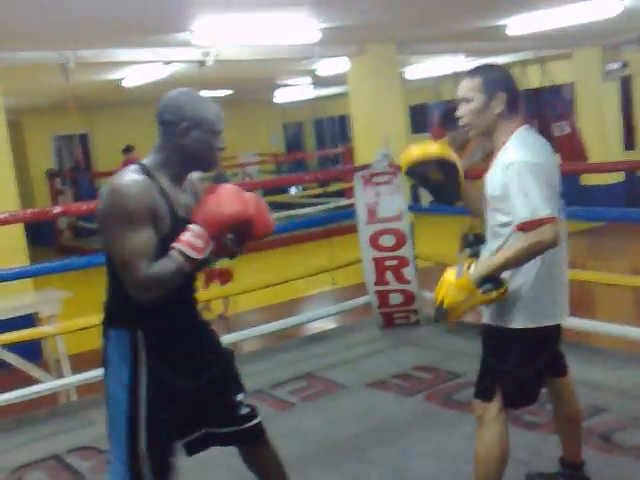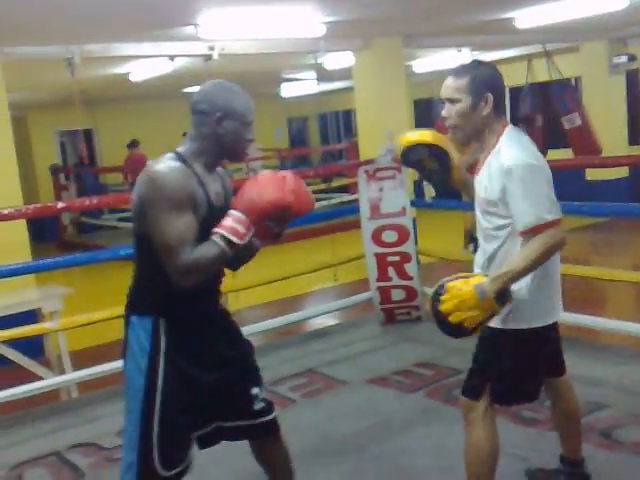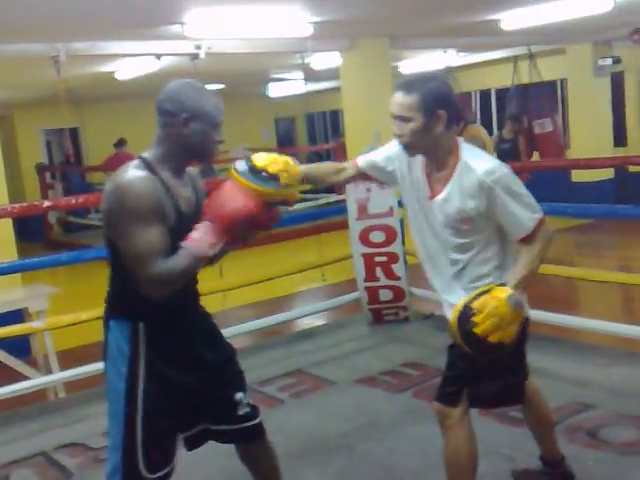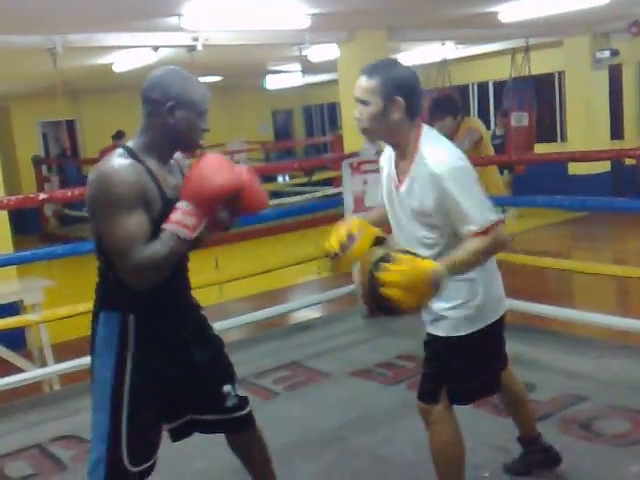
dt=0.3s
person 1, frame 1
left shoulder: (519, 157)
right shoulder: (523, 146)
left elbow: (544, 234)
right elbow: (501, 214)
left wrist: (477, 272)
right wrist: (455, 189)
left hip: (518, 305)
right hip: (540, 299)
left knee: (489, 407)
right knee: (556, 380)
person 1, frame 2
left shoulder: (514, 161)
right shoulder: (496, 150)
left elbow: (552, 236)
right elbow: (495, 204)
left wrist: (493, 285)
left hip: (514, 307)
right hip: (534, 301)
left knee: (476, 404)
right knee: (553, 378)
person 1, frame 3
left shoulder: (485, 174)
right shoulder: (402, 157)
left elbow: (537, 235)
right elbow: (347, 170)
left wrist: (510, 290)
right wrist: (296, 172)
right hip: (462, 308)
left knee: (450, 408)
right knee: (519, 386)
person 1, frame 4
left shoulder: (441, 165)
right shoulder: (393, 153)
left elbow: (491, 236)
right elbow: (395, 208)
left wrist: (435, 271)
right wrist: (359, 225)
left hip: (462, 307)
right hip: (463, 300)
left knee: (433, 404)
right knee: (495, 374)
person 2, frame 1
left shoulder: (186, 188)
right shoulder: (130, 190)
right elbow: (143, 286)
left wrist: (232, 236)
right wrist: (202, 233)
left hip: (187, 330)
right hip: (139, 342)
left knee: (249, 428)
person 2, frame 2
left shoulder: (217, 177)
right shoulder: (165, 177)
right elbow: (184, 271)
left wrist: (271, 225)
right wrist: (241, 218)
left hip: (209, 320)
right hip: (161, 329)
left knee: (262, 420)
person 2, frame 3
left shoulder: (188, 179)
right shoulder: (133, 186)
right elbow: (153, 284)
left wrist: (241, 224)
right wrist: (215, 229)
left hip: (189, 323)
right hip: (141, 335)
left knee: (247, 423)
person 2, frame 4
left shoulder: (174, 165)
right shoulder: (118, 175)
right elbow: (137, 271)
left wrist: (221, 208)
right wrist: (192, 210)
left hip: (180, 313)
right hip: (130, 326)
left knee: (237, 413)
